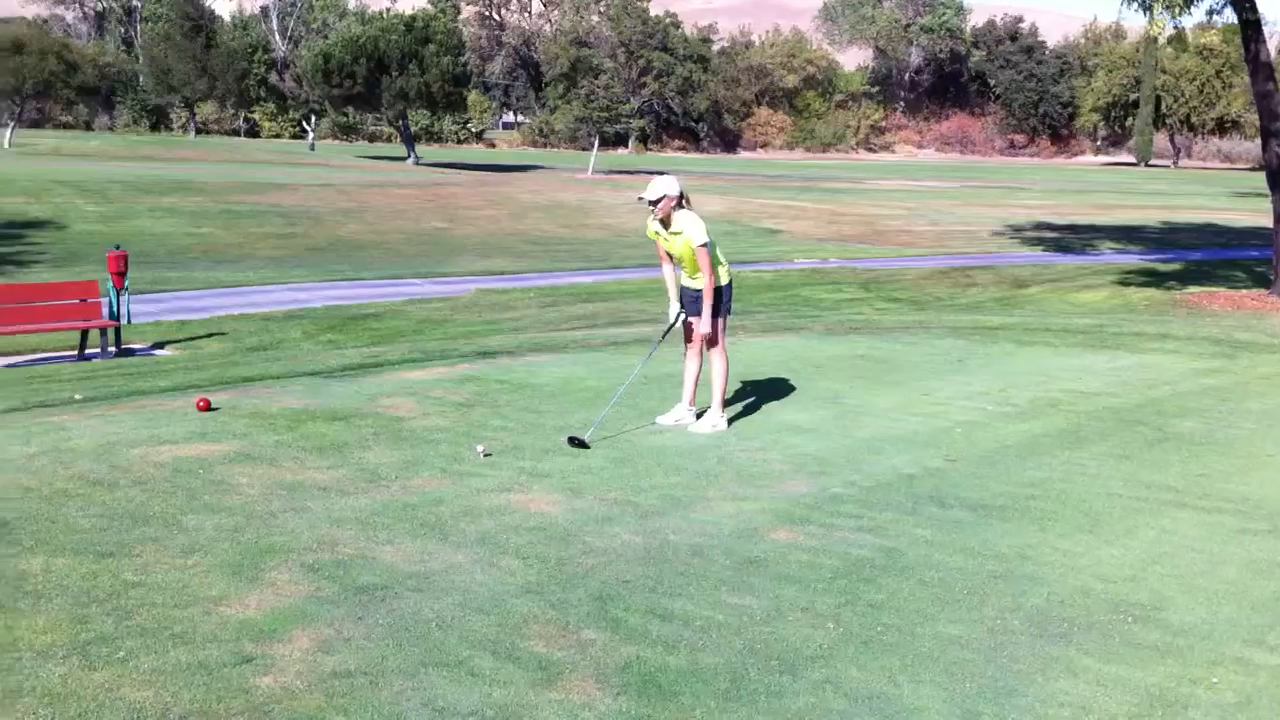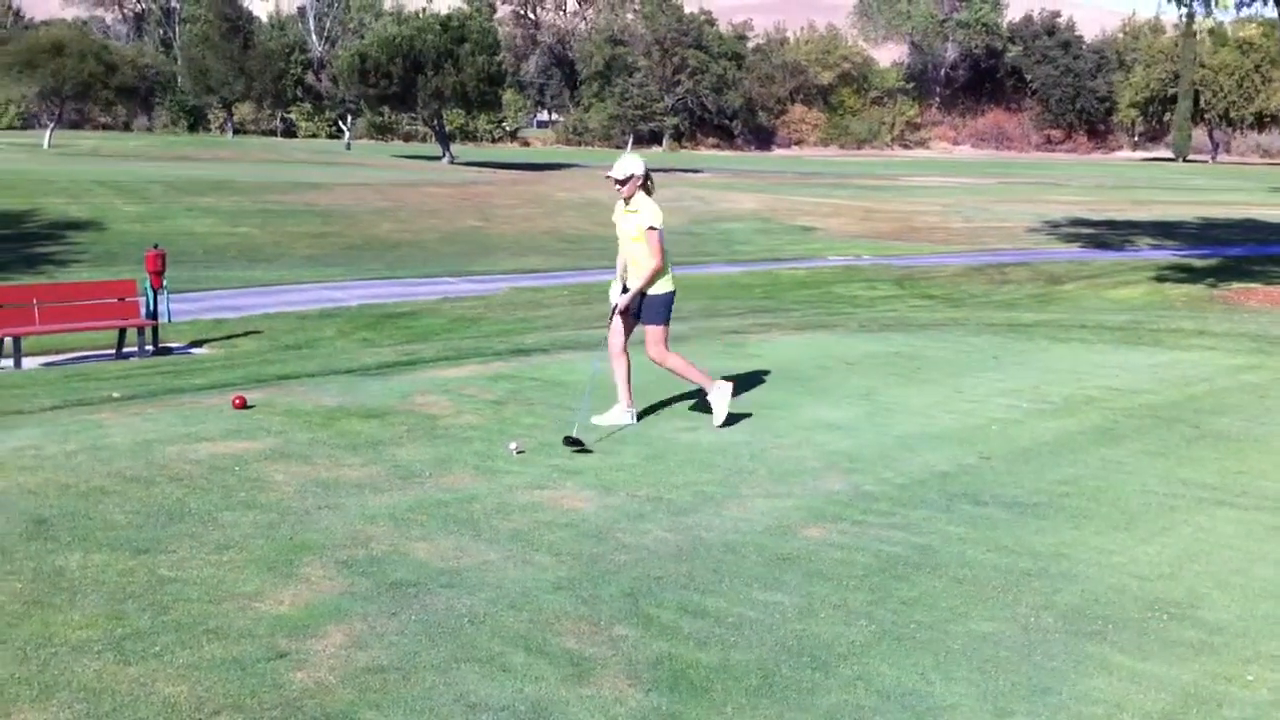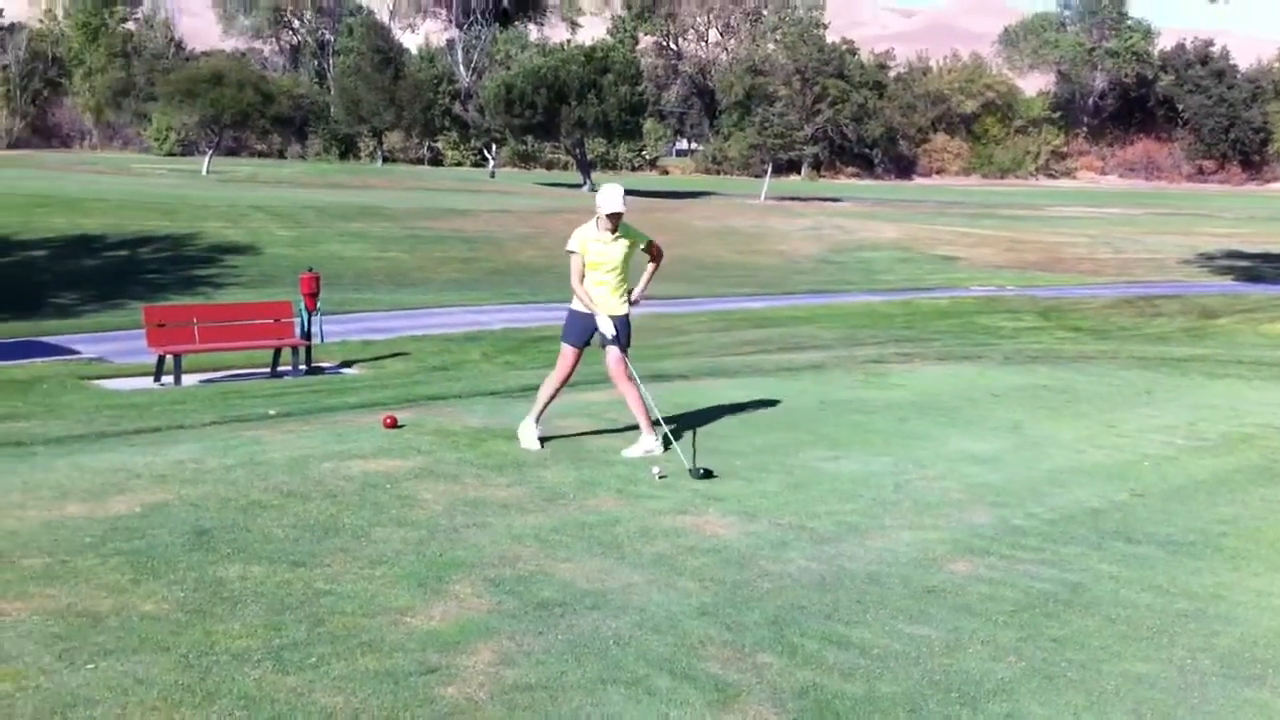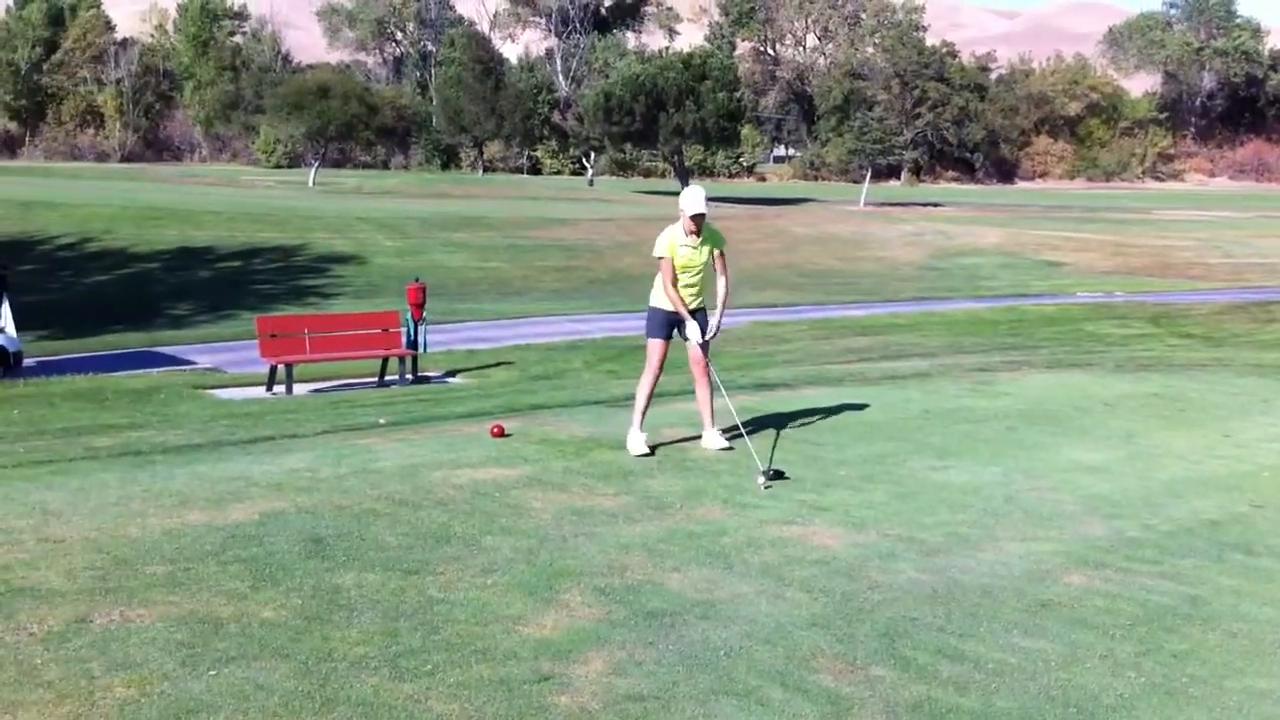
dt=1s
person 1, frame 1
left shoulder: (692, 226)
right shoulder: (655, 224)
left elbow: (709, 275)
right elbow: (667, 263)
left wrist: (706, 317)
right wrist: (673, 301)
left hip: (715, 284)
right hip: (689, 284)
left knee: (714, 346)
right knee: (692, 345)
left ankle: (717, 414)
right ankle: (686, 408)
person 1, frame 2
left shoulder: (648, 211)
right shoulder: (621, 208)
left elbow: (657, 263)
left wrist: (631, 295)
right wrist: (618, 283)
left hip: (656, 290)
right hip: (636, 286)
left knee: (657, 353)
right knee: (615, 342)
left ankle: (715, 389)
right ankle: (624, 408)
person 1, frame 3
left shoulder: (630, 235)
right shoulder: (581, 236)
left elbow: (656, 254)
right elbow: (576, 283)
left wrist: (641, 287)
right wrist: (598, 314)
left hip: (616, 313)
right hip: (583, 310)
left knee: (619, 373)
right knee: (562, 372)
left ankle: (649, 437)
right ankle: (531, 423)
person 1, frame 4
left shoulder: (713, 237)
right shoulder: (667, 239)
left elbow: (722, 276)
right elbow: (669, 286)
left wrist: (718, 315)
right wrist: (688, 321)
left hip: (695, 309)
right hip: (663, 307)
left knee: (701, 369)
right knee: (653, 368)
left ankle: (709, 431)
right ankle: (636, 431)
